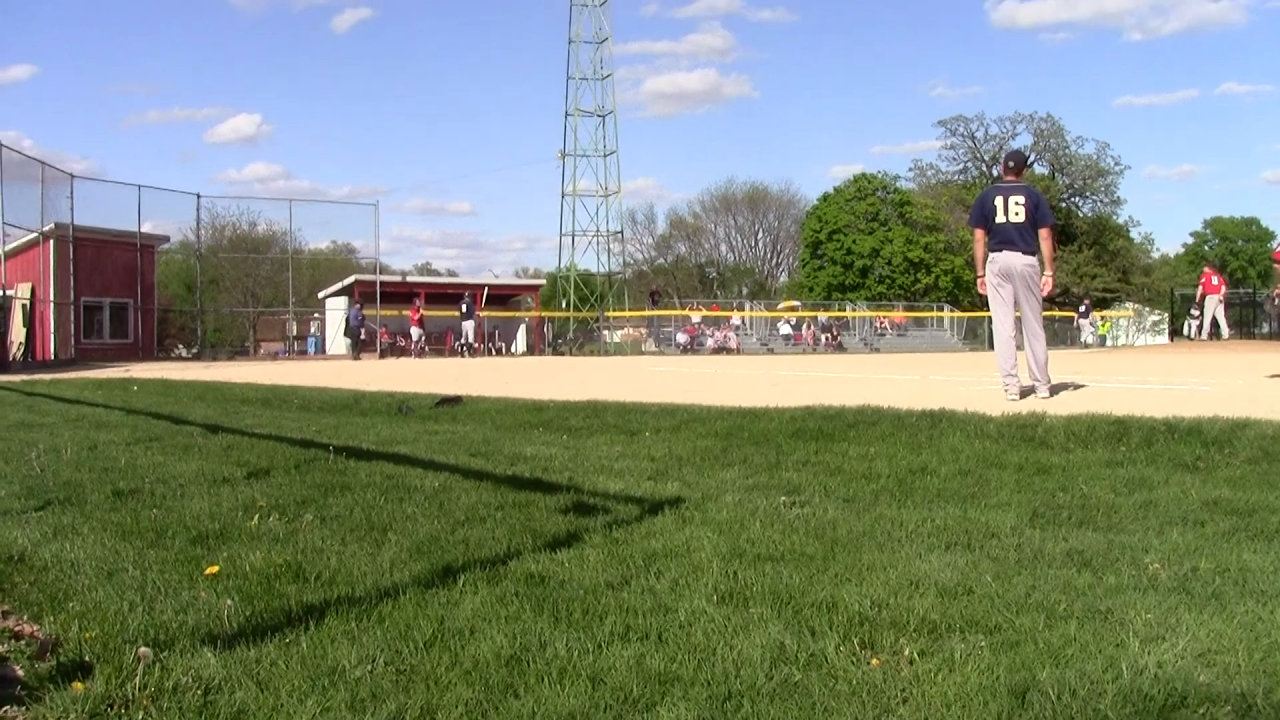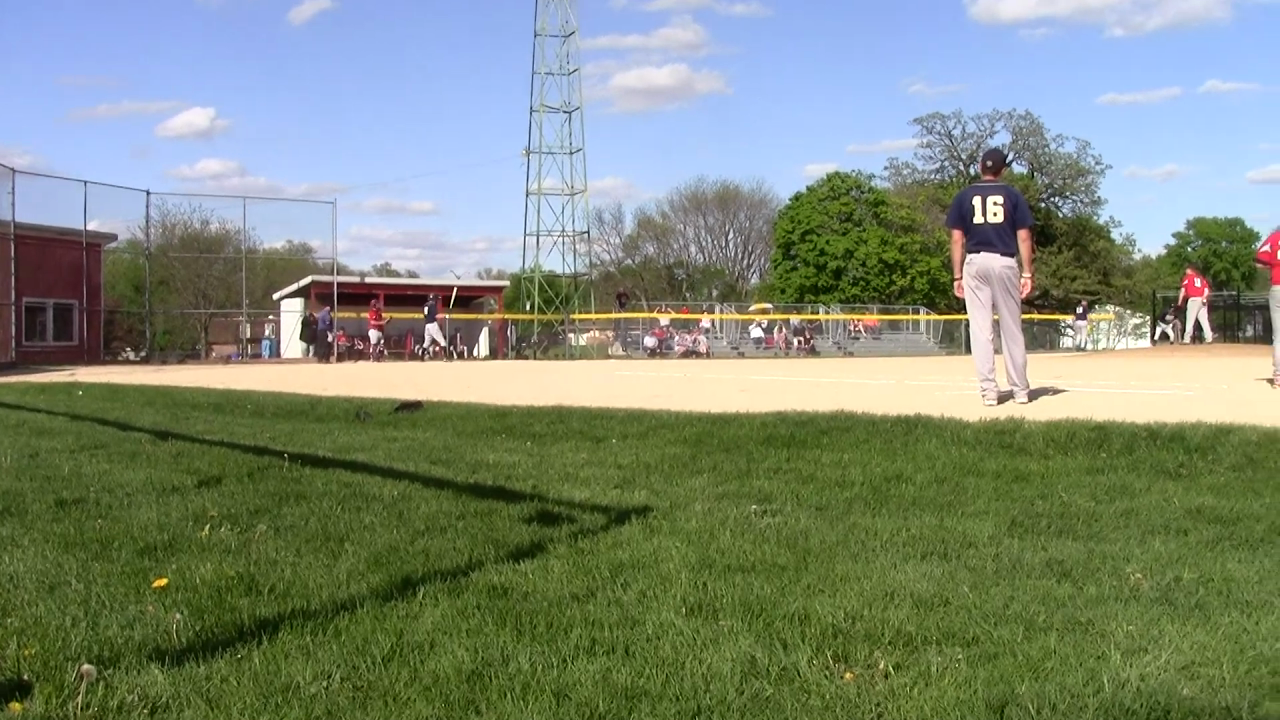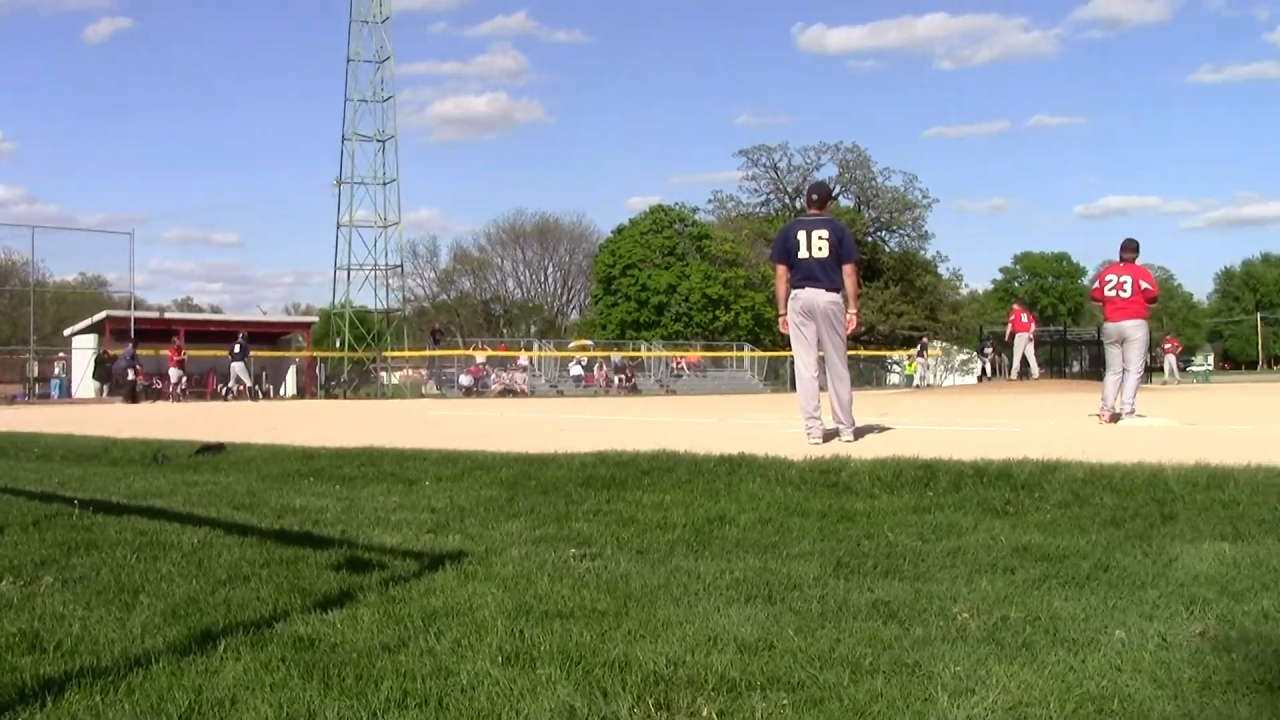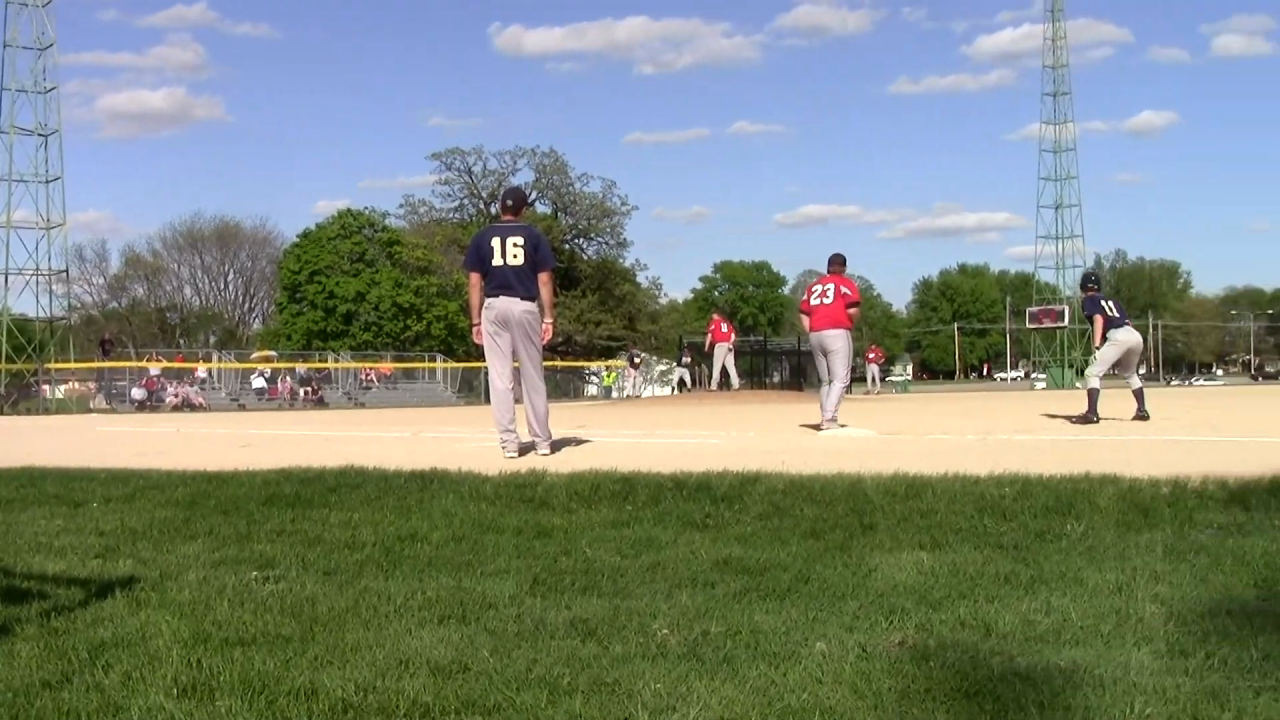
dt=0.7s
person 1, frame 1
left shoulder: (986, 196)
right shoulder: (1034, 196)
left elbow: (979, 238)
right elbow: (1045, 236)
left wrist: (980, 273)
right wrist: (1048, 271)
left hip: (997, 262)
right hip: (1026, 262)
left knee: (1003, 326)
right knee: (1033, 325)
left ankle: (1011, 385)
right ankle: (1041, 385)
person 1, frame 2
left shoulder: (964, 196)
right shoulder: (1013, 195)
left elbow: (957, 239)
right elbow: (1024, 237)
left wrist: (957, 275)
right wrist: (1027, 273)
left hip: (975, 263)
right hip: (1005, 264)
left knee: (980, 329)
right knee: (1012, 329)
left ankle: (988, 390)
right ankle: (1020, 389)
person 1, frame 3
left shoulder: (789, 230)
right shoulder: (838, 229)
left elbow: (781, 274)
right elbow: (849, 272)
left wrist: (782, 311)
right wrist: (852, 308)
left hip: (800, 299)
right hip: (830, 299)
left knee: (806, 366)
right knee: (837, 365)
left ankle: (813, 428)
right ankle: (846, 427)
person 1, frame 4
left shoulder: (482, 237)
right shoulder: (534, 236)
left elbow: (475, 283)
right elbow: (544, 281)
left wrist: (475, 321)
right wrist: (548, 318)
left hip: (493, 308)
right hip: (525, 308)
left knee: (500, 377)
right knee: (533, 377)
left ankle: (509, 442)
right ankle: (542, 440)
